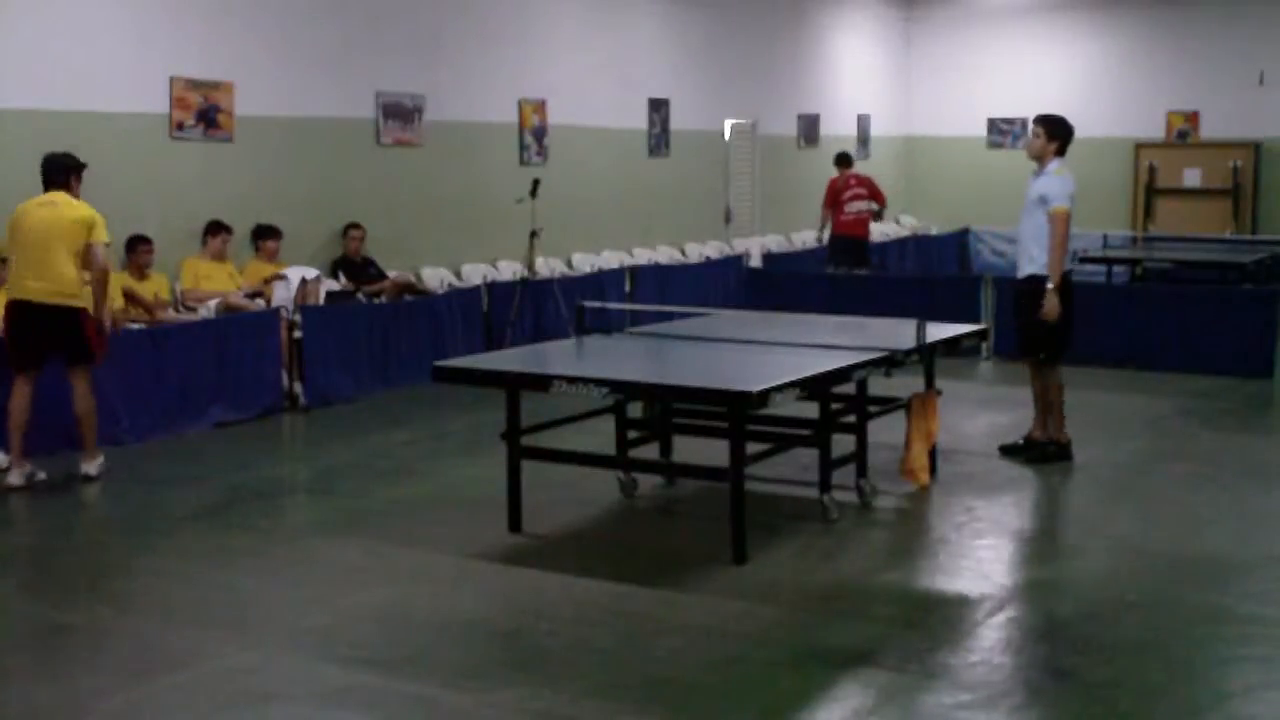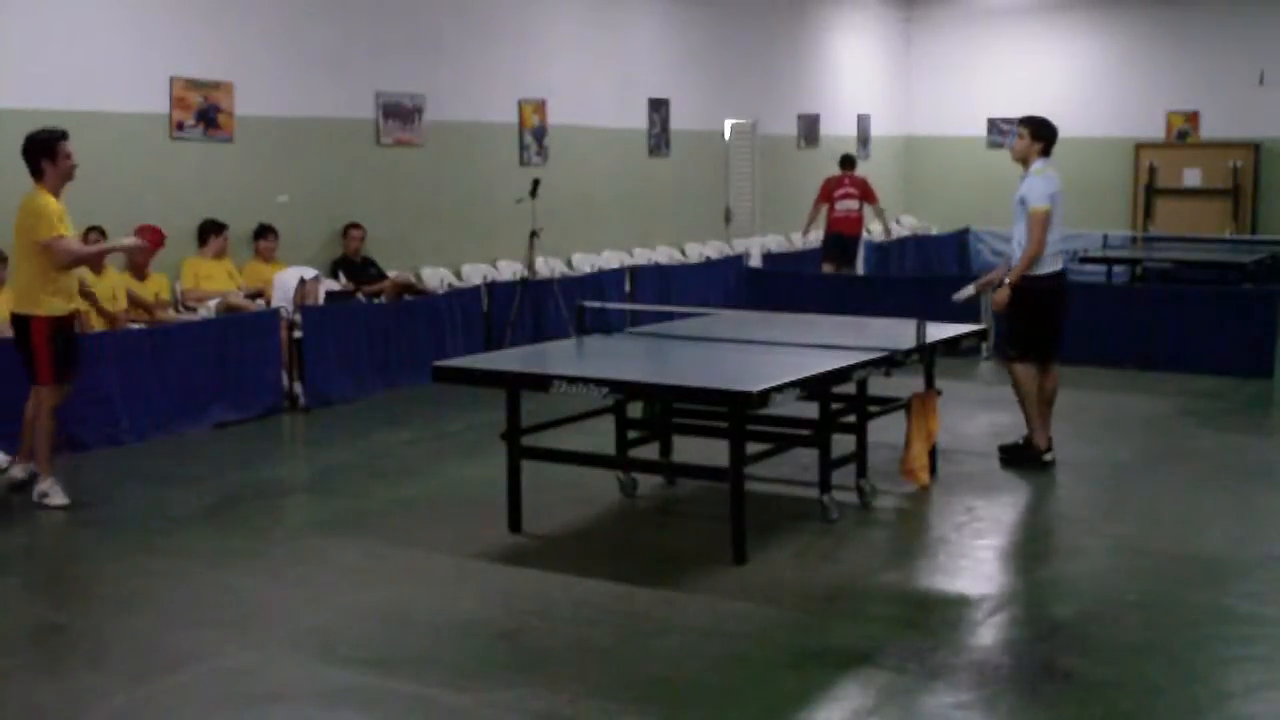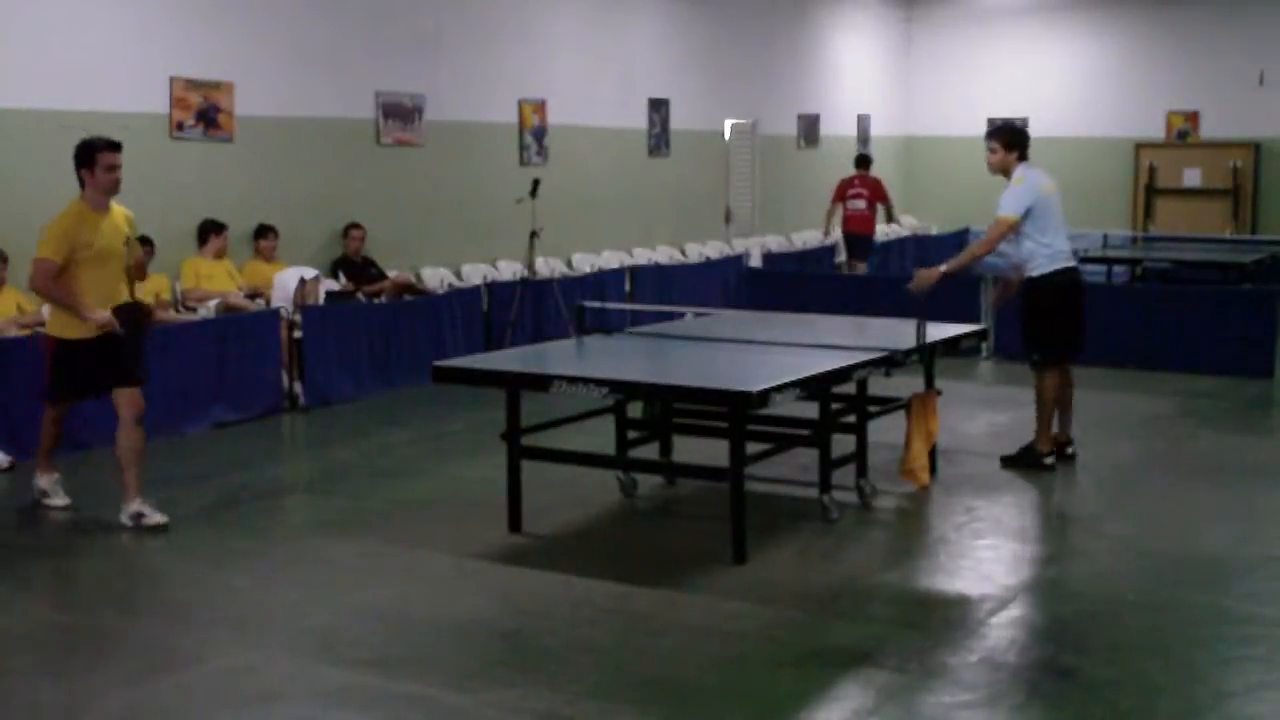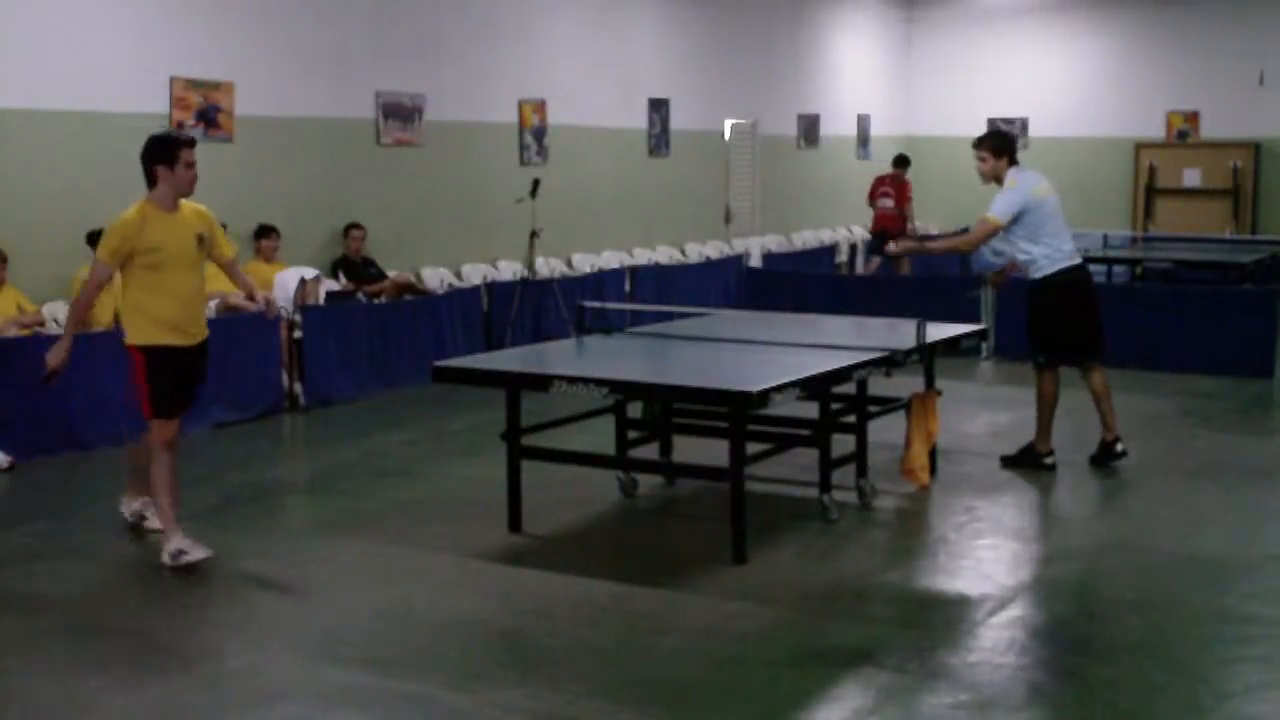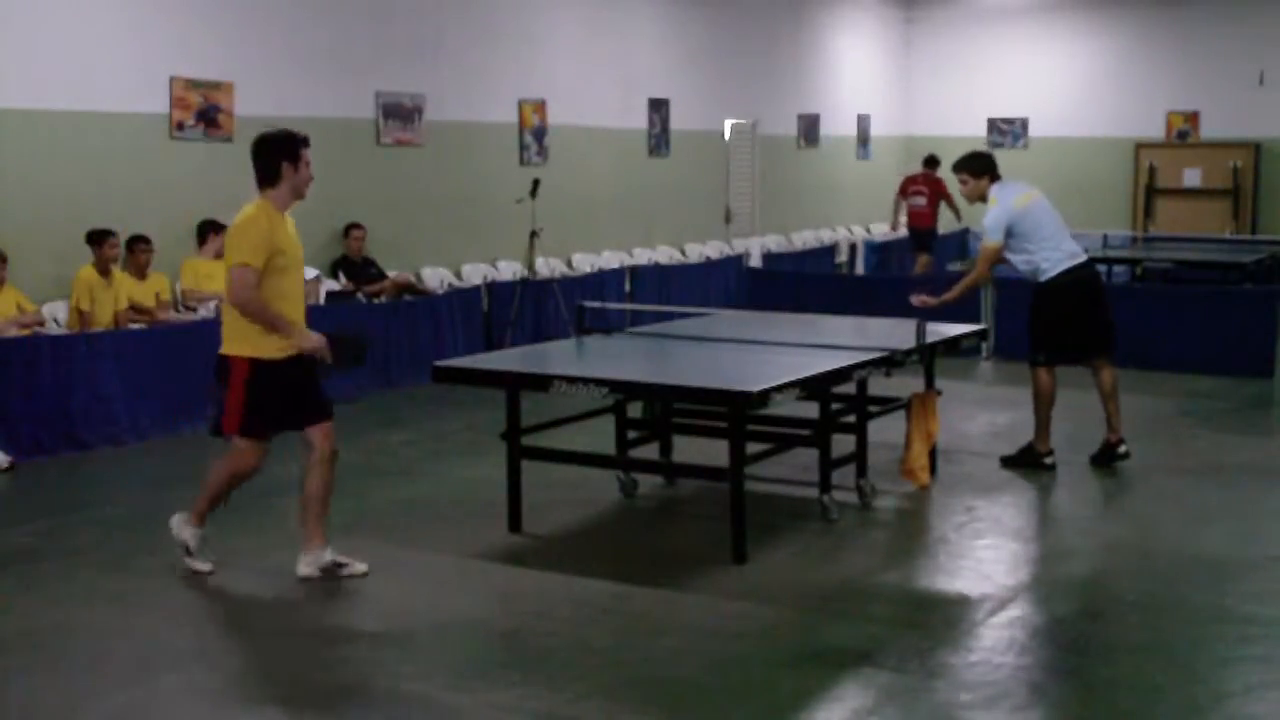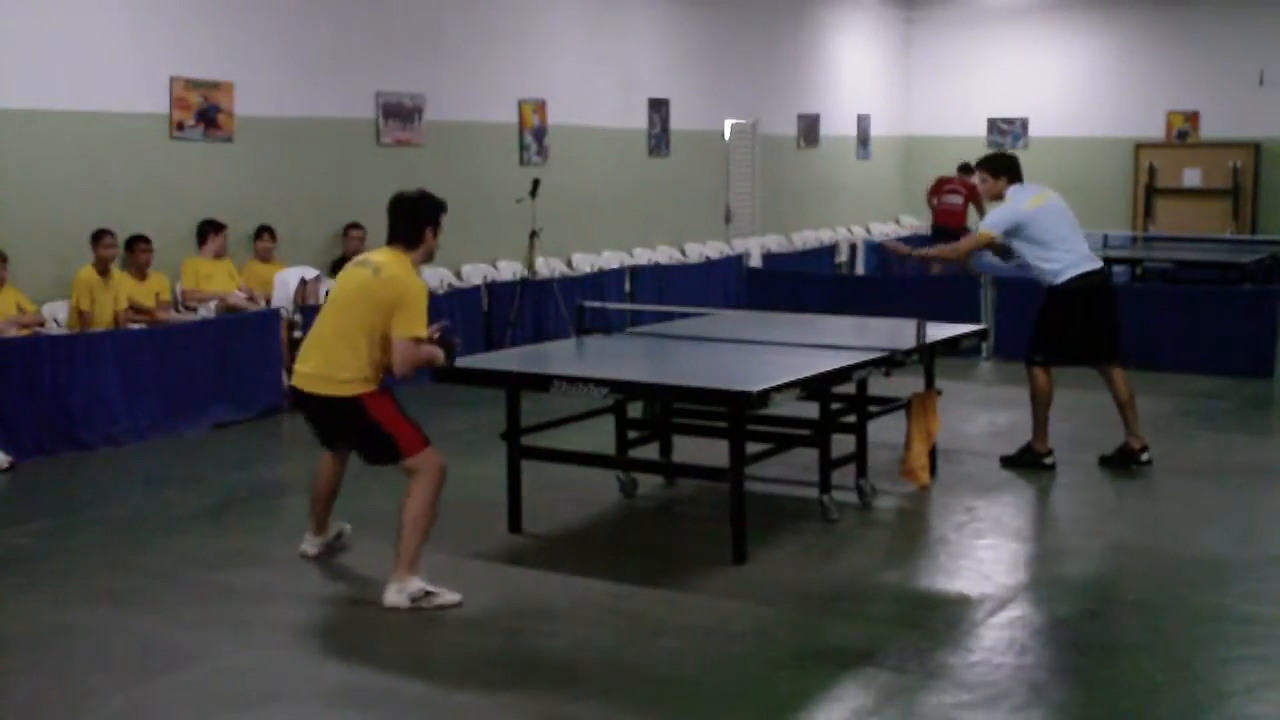
dt=0.5s
person 1, frame 1
right shoulder: (87, 214)
right elbow: (101, 266)
right wrist: (100, 311)
right hip: (66, 302)
right knee: (80, 375)
right ankle: (91, 458)
person 1, frame 2
left shoulder: (51, 203)
right shoulder: (41, 206)
right elbow: (65, 256)
right wrist: (116, 246)
left hip: (58, 309)
right hip: (41, 312)
left knee: (43, 390)
right knee: (51, 393)
left ankle: (23, 463)
right ankle: (44, 480)
person 1, frame 3
left shoulder: (125, 219)
right shoulder: (65, 223)
right elbow: (40, 282)
right wrist: (86, 313)
left hip: (116, 331)
right hip: (71, 335)
left knee: (133, 410)
right knee: (58, 410)
left ankle: (132, 503)
right ankle: (44, 475)
person 1, frame 4
left shoulder: (201, 217)
right shoulder: (129, 225)
left elbow: (229, 264)
right elbow: (94, 284)
left wrist: (254, 294)
right wrist: (65, 341)
left hip: (193, 342)
right hip: (151, 343)
left knee: (161, 432)
right knee: (164, 435)
left ankle: (137, 498)
right ankle: (173, 539)
person 1, frame 5
left shoulder: (283, 220)
right shoulder: (253, 222)
right elbow: (242, 295)
right wrist: (297, 334)
left hip: (288, 357)
right hip: (252, 359)
left knee: (324, 445)
right knee: (247, 456)
left ankle: (314, 553)
right ankle: (190, 524)
person 1, frame 6
left shoulder: (364, 263)
right shoulder: (409, 284)
right elbow: (402, 364)
left wrist: (415, 338)
right wrist: (430, 353)
left hip: (306, 382)
right hip: (345, 390)
left knee: (337, 446)
right knee: (429, 467)
left ankle: (317, 535)
right ankle: (403, 583)
person 2, frame 1
left shoulder: (1057, 181)
right shoulder: (1040, 178)
left elbow: (1059, 242)
left wrist: (1052, 291)
left hip: (1046, 282)
right hip: (1030, 280)
left knee: (1046, 364)
right knee: (1034, 362)
left ankle: (1059, 439)
right ankle: (1039, 434)
person 2, frame 2
left shoulder: (1038, 180)
right shoulder: (1039, 177)
left elbow: (1036, 242)
left wrist: (1008, 285)
right wrist: (1000, 273)
left hip: (1036, 282)
right hip: (1048, 279)
left knee: (1018, 360)
right knee: (1044, 361)
left ankle: (1039, 445)
right ankle: (1039, 438)
person 2, frame 3
left shoulder: (1020, 187)
right shoulder: (1037, 178)
left elbow: (988, 243)
left wrist: (940, 270)
right wrist: (1021, 275)
left hip: (1047, 282)
right hip: (1064, 274)
left knee: (1046, 365)
right knee: (1059, 364)
left ankle: (1043, 449)
right ankle: (1062, 439)
person 2, frame 4
left shoulder: (1013, 193)
right shoulder: (1032, 180)
left elbow: (971, 241)
left wrist: (918, 247)
right wrist: (1008, 268)
left hip: (1052, 284)
right hip: (1074, 275)
left knee: (1046, 366)
right knee: (1089, 361)
left ankle: (1042, 449)
right ankle: (1111, 438)
person 2, frame 5
left shoulder: (998, 212)
right shoulder: (1020, 190)
left elbow: (980, 275)
left wrist: (940, 300)
right wrist: (993, 257)
left hip: (1058, 285)
right hip: (1083, 274)
left knee: (1042, 364)
right knee: (1098, 359)
left ankle: (1041, 449)
right ankle: (1115, 439)
person 2, frame 6
left shoulder: (1009, 210)
right shoulder: (1044, 194)
left elbow: (960, 251)
left wrist: (913, 253)
right wrist: (1009, 248)
left hip: (1070, 289)
right hip: (1097, 279)
left knee: (1039, 363)
right knee: (1109, 363)
left ankle: (1040, 449)
right ankle: (1136, 444)
